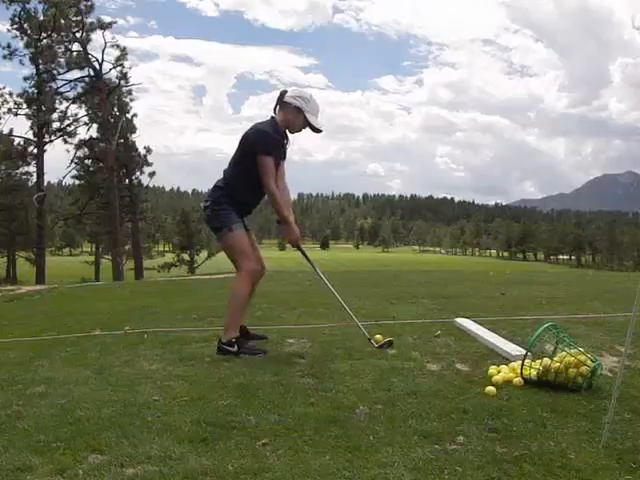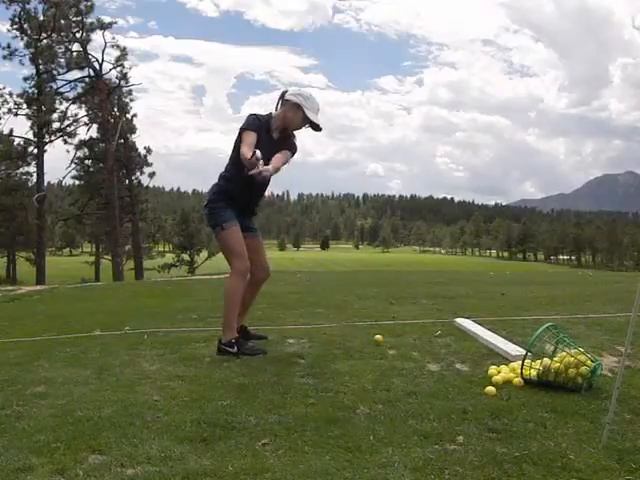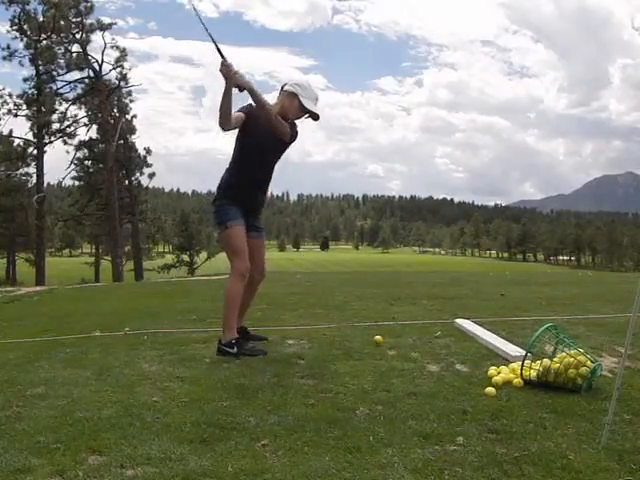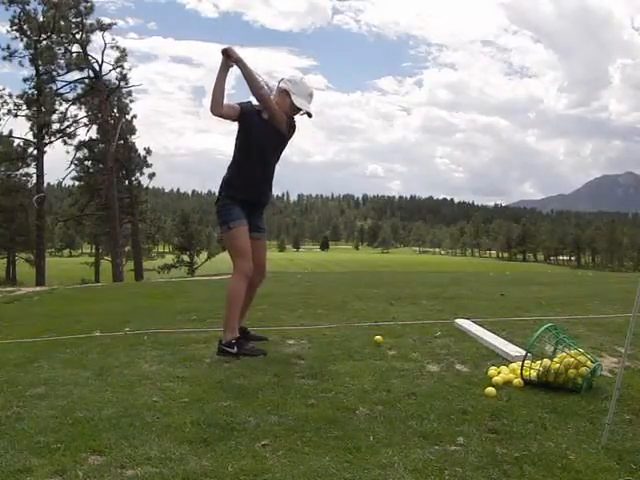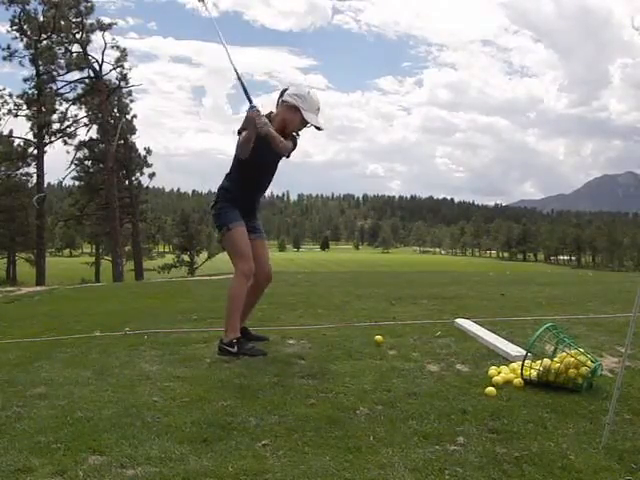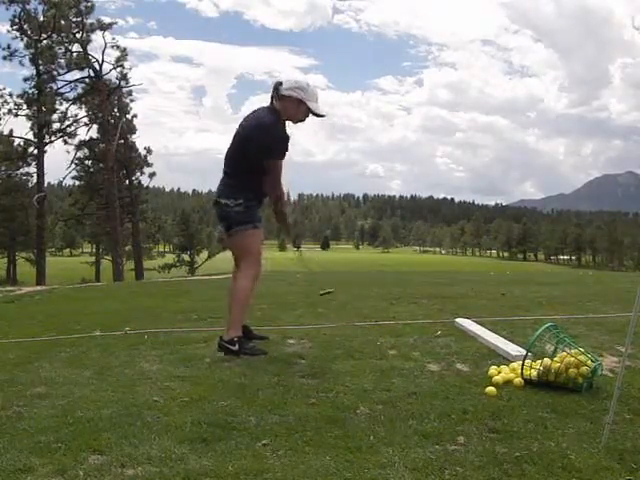
dt=0.7s
person 1, frame 1
left shoulder: (279, 140)
right shoulder: (264, 133)
left elbow: (281, 185)
right elbow: (269, 185)
left wrist: (291, 222)
right wrist: (287, 223)
left hip: (234, 210)
right hip: (222, 206)
left knee: (257, 269)
right knee: (248, 268)
left ankle: (237, 328)
right ankle: (228, 340)
person 1, frame 2
left shoulder: (289, 143)
right shoulder: (255, 122)
left elbow: (277, 162)
right elbow: (245, 149)
left wrist: (266, 170)
right wrist: (251, 160)
left hip: (246, 210)
right hip: (222, 202)
left knee: (261, 271)
right knee: (241, 267)
left ankle: (238, 327)
right ankle: (228, 340)
person 1, frame 3
left shoulder: (289, 132)
right shoulder: (250, 112)
left elbow: (272, 120)
right elbow: (226, 123)
left wrist: (248, 86)
right wrist: (229, 85)
left hip: (253, 208)
right hip: (229, 201)
left knee: (257, 272)
right knee: (241, 268)
left ankle: (237, 327)
right ankle: (228, 340)
person 1, frame 4
left shoulder: (288, 127)
right shoulder: (248, 111)
left elbow: (264, 100)
right elbow: (217, 109)
left wrist: (240, 62)
right wrist: (225, 66)
left hip: (256, 207)
right hip: (232, 201)
left knee: (258, 273)
right knee: (244, 268)
left ankle: (237, 327)
right ankle: (228, 340)
person 1, frame 5
left shoulder: (290, 139)
right shoulder: (253, 122)
left elbow: (282, 148)
right elbow: (242, 152)
left wrist: (268, 130)
right wrist: (252, 127)
left hip: (249, 210)
right hip: (228, 204)
left knee: (264, 275)
right knee: (246, 269)
left ankle: (238, 327)
right ankle: (229, 340)
person 1, frame 6
left shoulder: (259, 115)
right shoulder: (277, 134)
right elbow: (274, 184)
left wrist: (275, 210)
right wrist: (283, 219)
left hip: (225, 197)
right hip: (243, 201)
left knee: (243, 266)
right knee: (251, 269)
left ankle: (237, 327)
right ankle: (230, 338)
